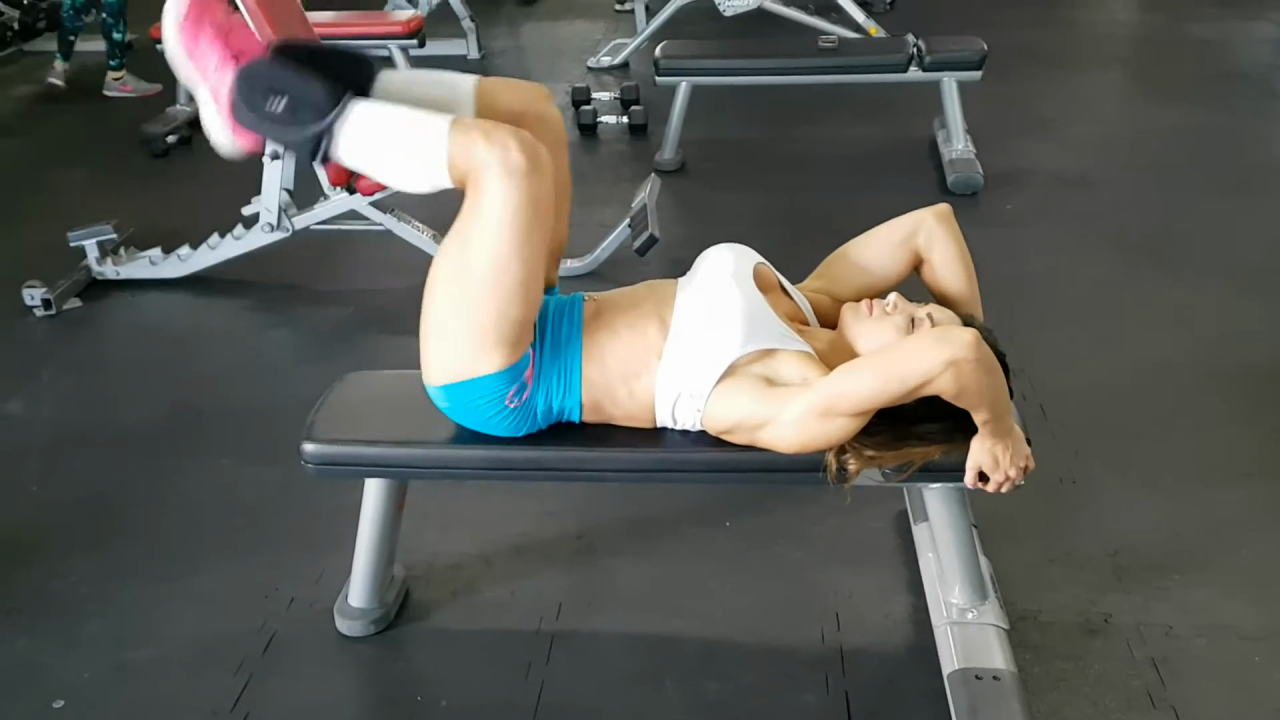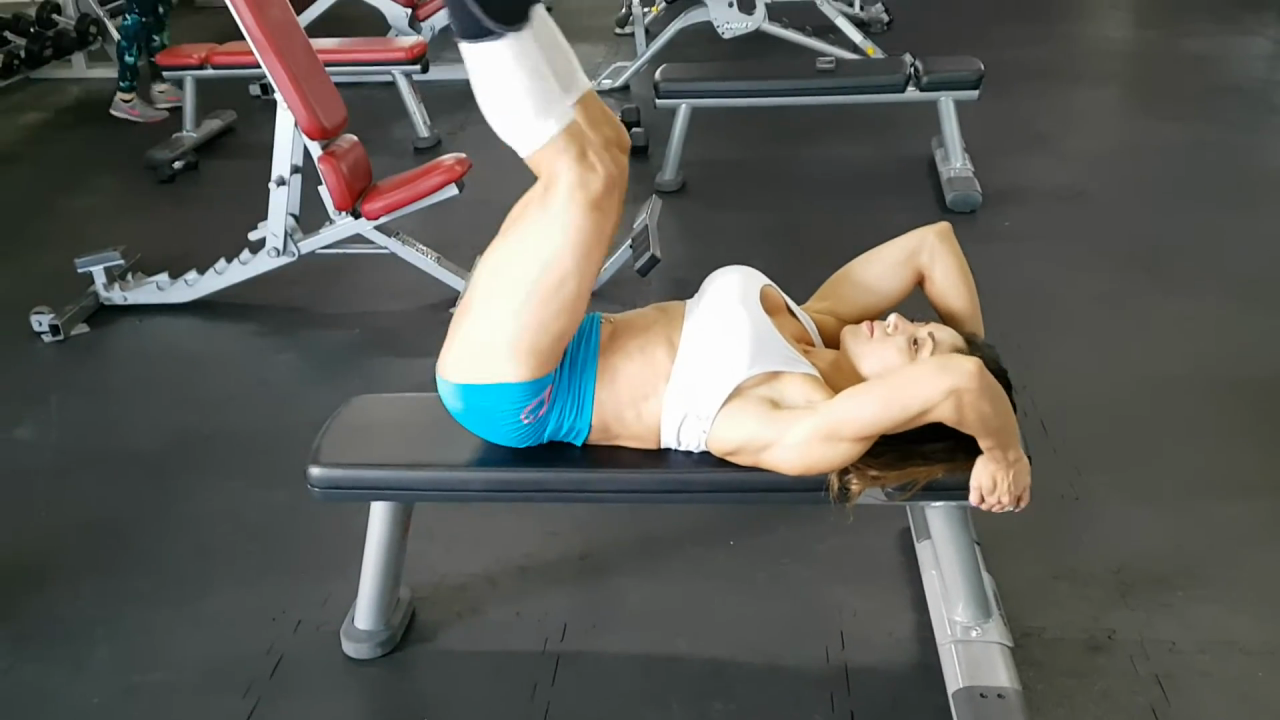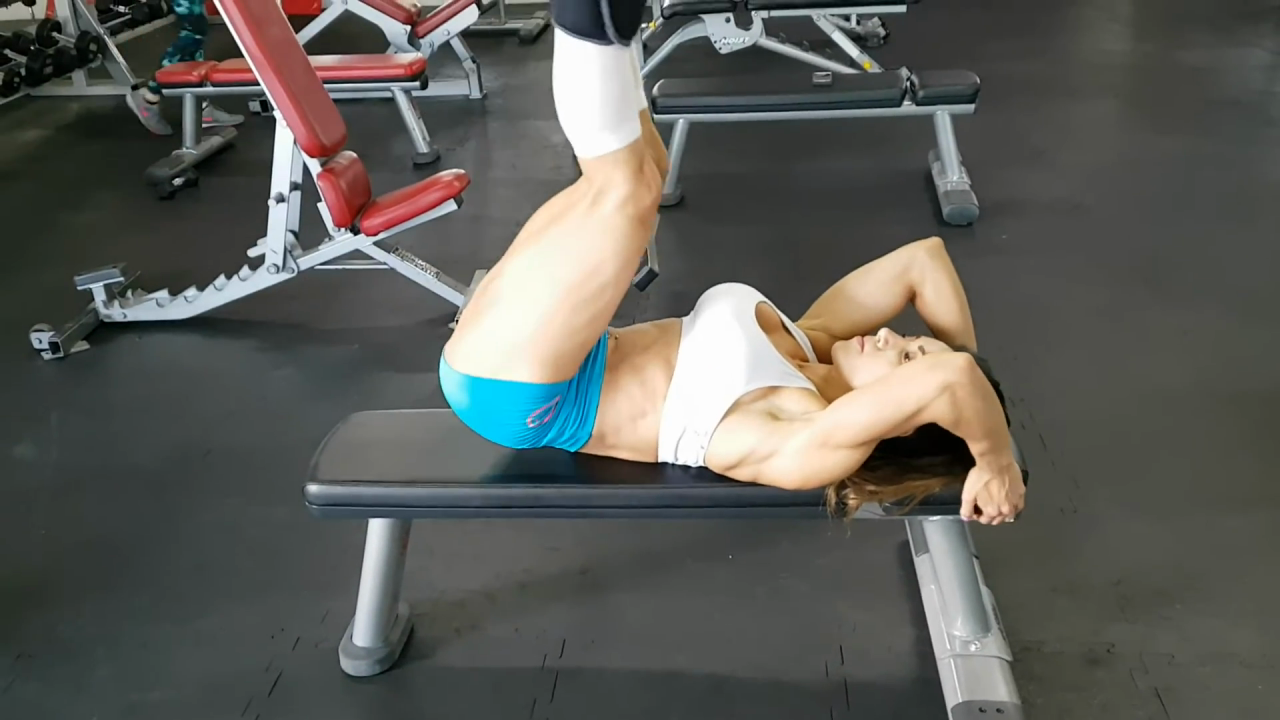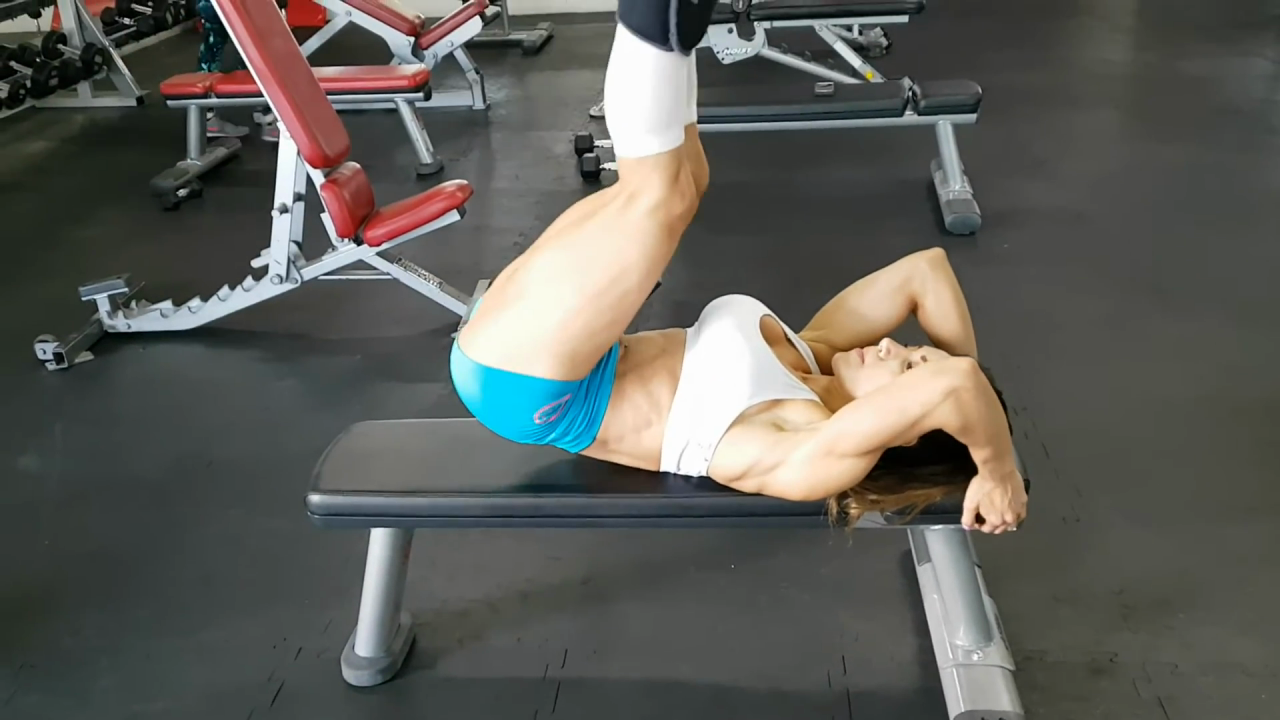
dt=0.3s
person 1, frame 1
left shoulder: (818, 409)
right shoulder: (810, 312)
left elbow: (955, 360)
right elbow: (930, 222)
left wrist: (995, 428)
right wrist: (967, 325)
left hip: (494, 385)
right hip: (539, 326)
left knee: (512, 158)
right knee: (526, 111)
left ankle: (266, 103)
right ankle: (279, 94)
person 1, frame 2
left shoulder: (817, 428)
right shoulder: (820, 333)
left elbow: (955, 382)
right elbow: (934, 243)
left wrist: (1004, 454)
right wrist: (983, 369)
left hip: (504, 396)
right hip: (529, 371)
left knee: (586, 168)
right knee: (596, 140)
person 1, frame 3
left shoulder: (817, 451)
right shoulder: (809, 346)
left elbow: (949, 379)
right elbow: (923, 259)
left wrist: (993, 458)
right wrist: (968, 364)
left hip: (508, 391)
right hip: (523, 377)
person 1, frame 4
left shoulder: (823, 457)
right shoulder: (814, 358)
right elbow: (925, 270)
left wrist: (997, 471)
right wrist: (972, 380)
left knee: (664, 189)
